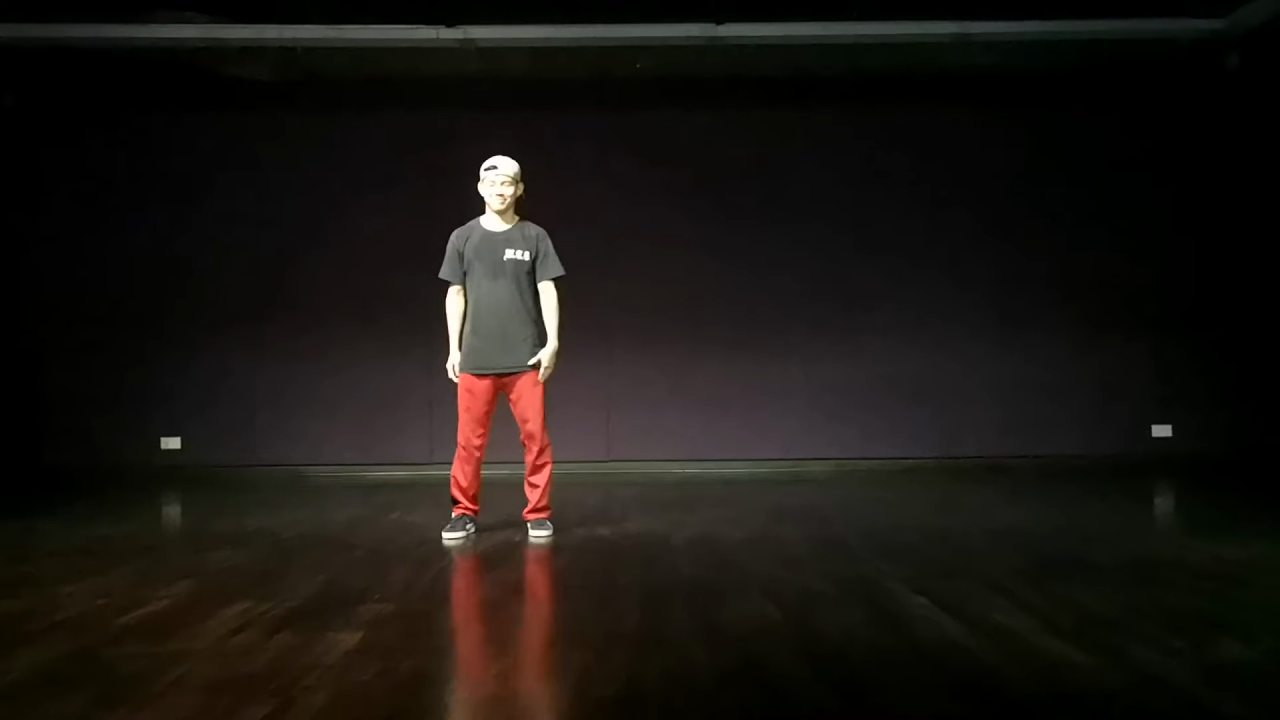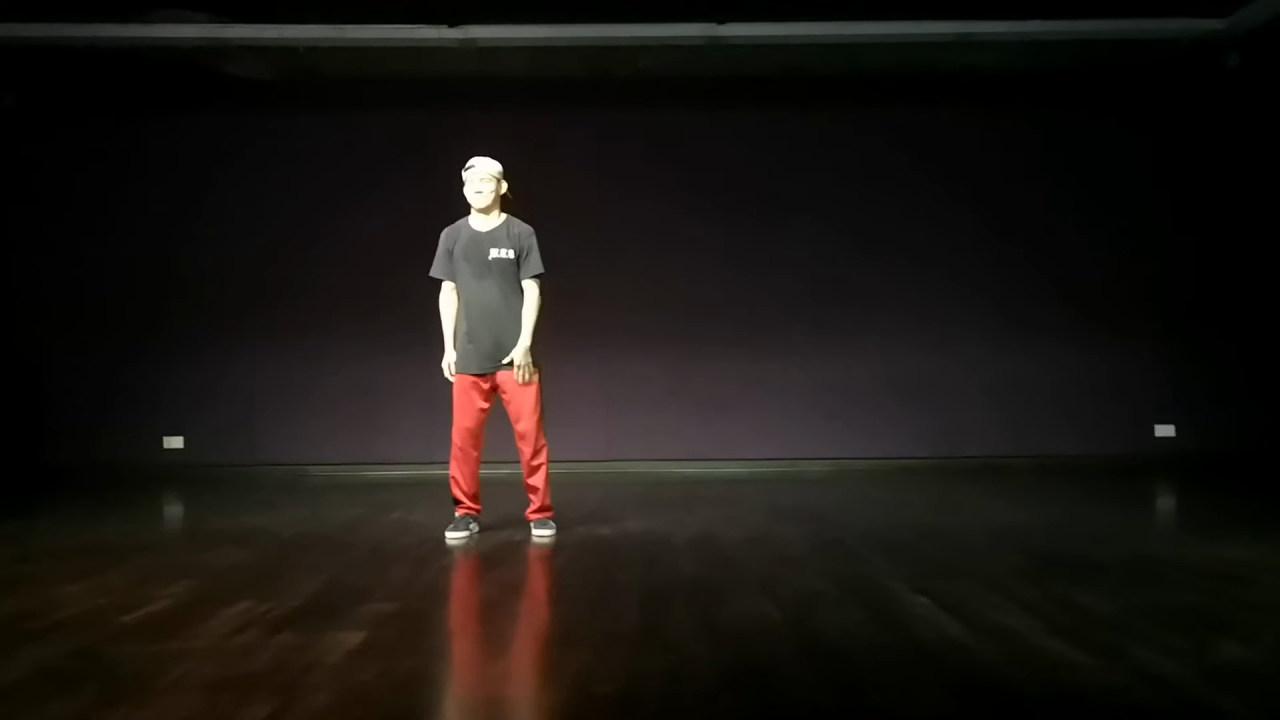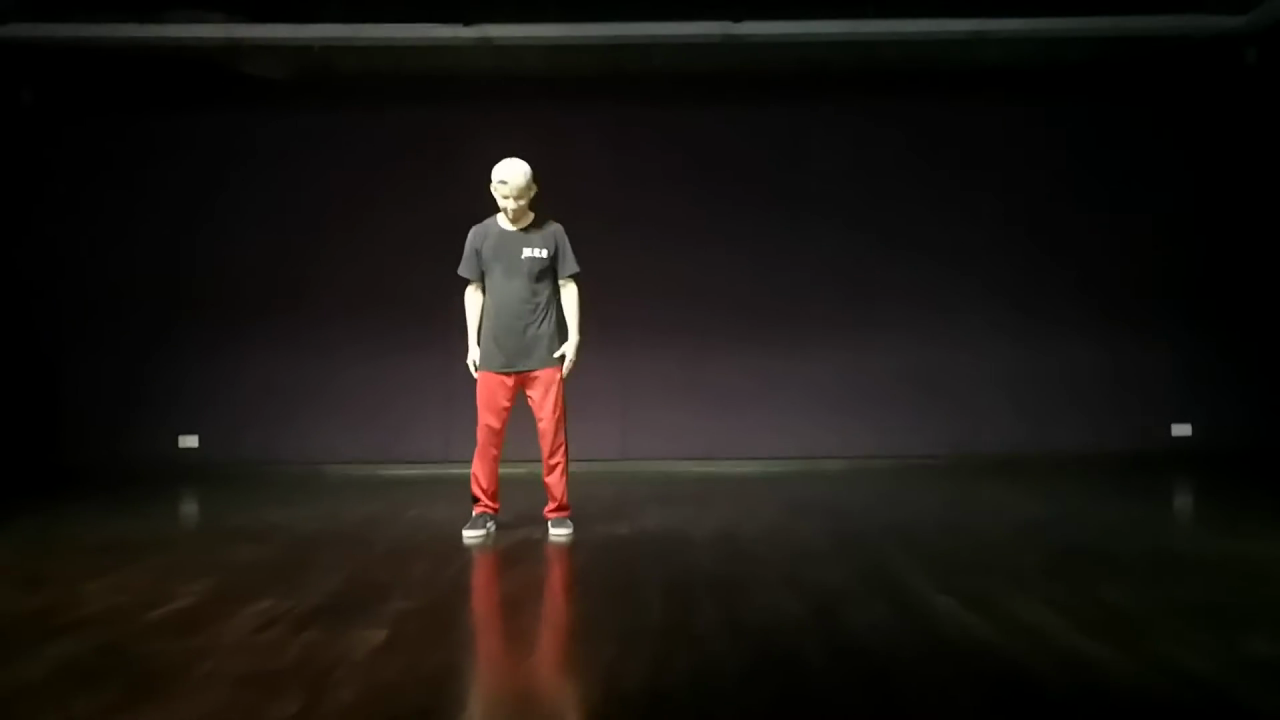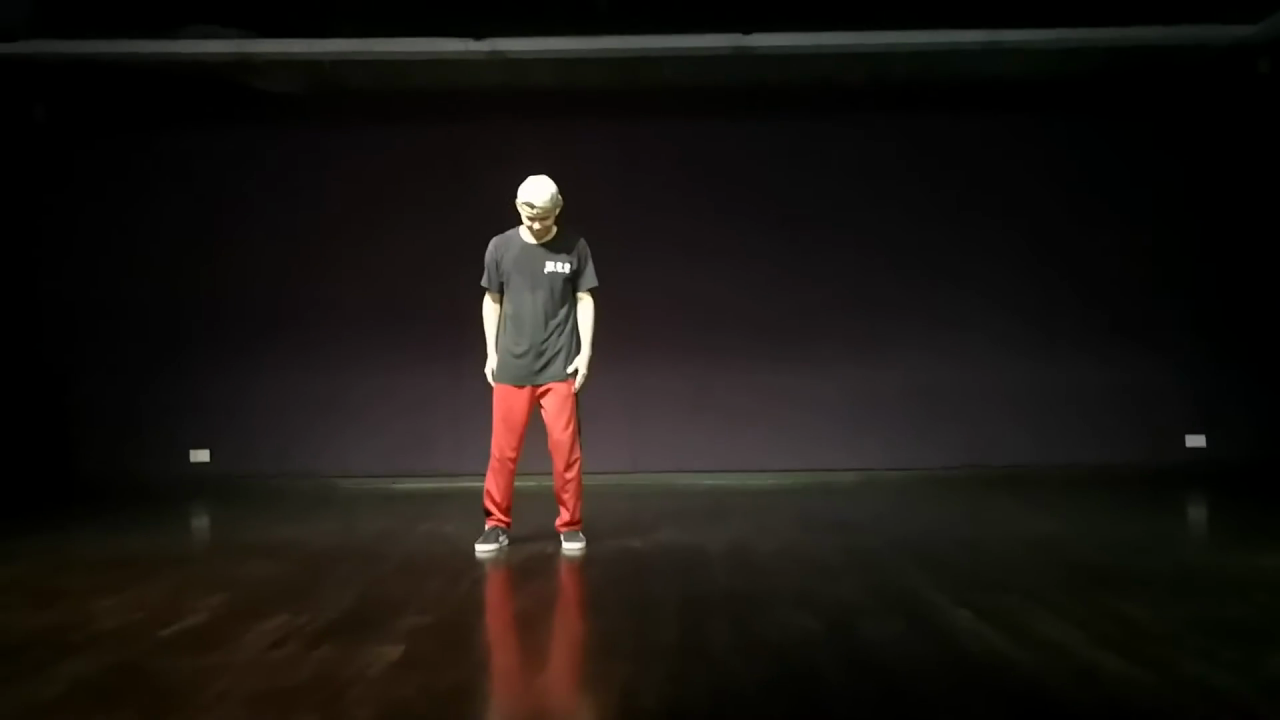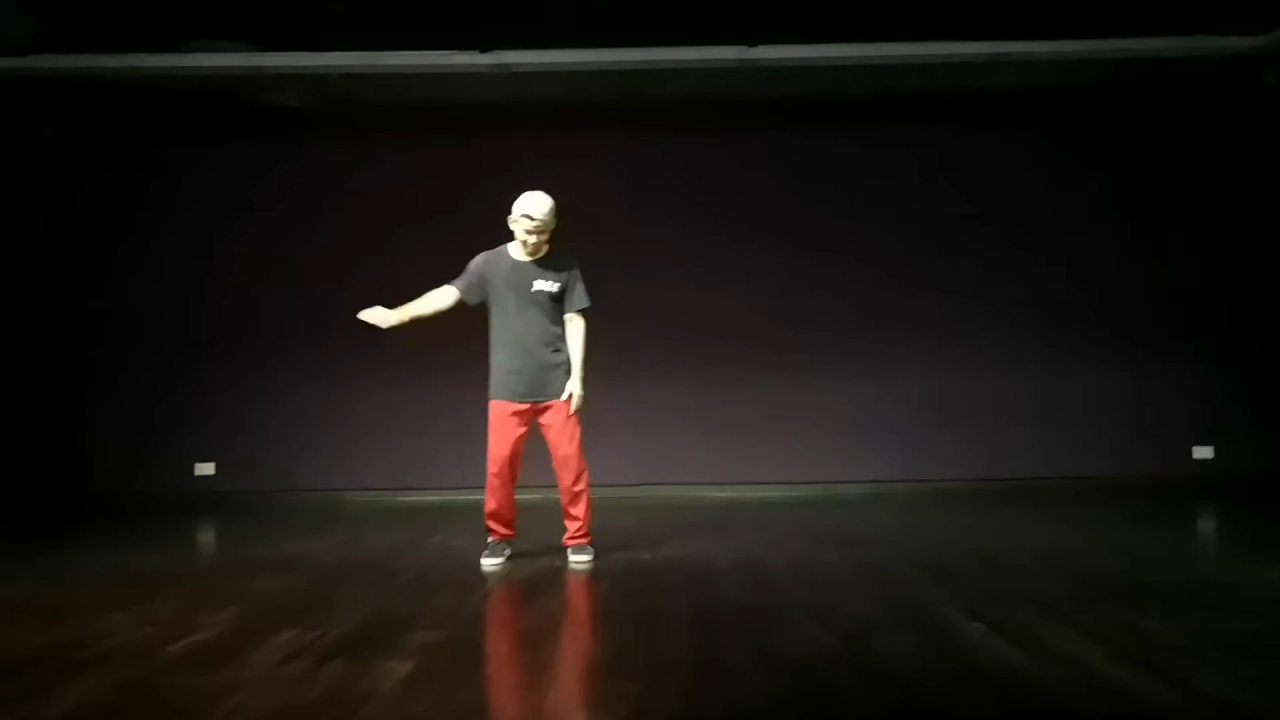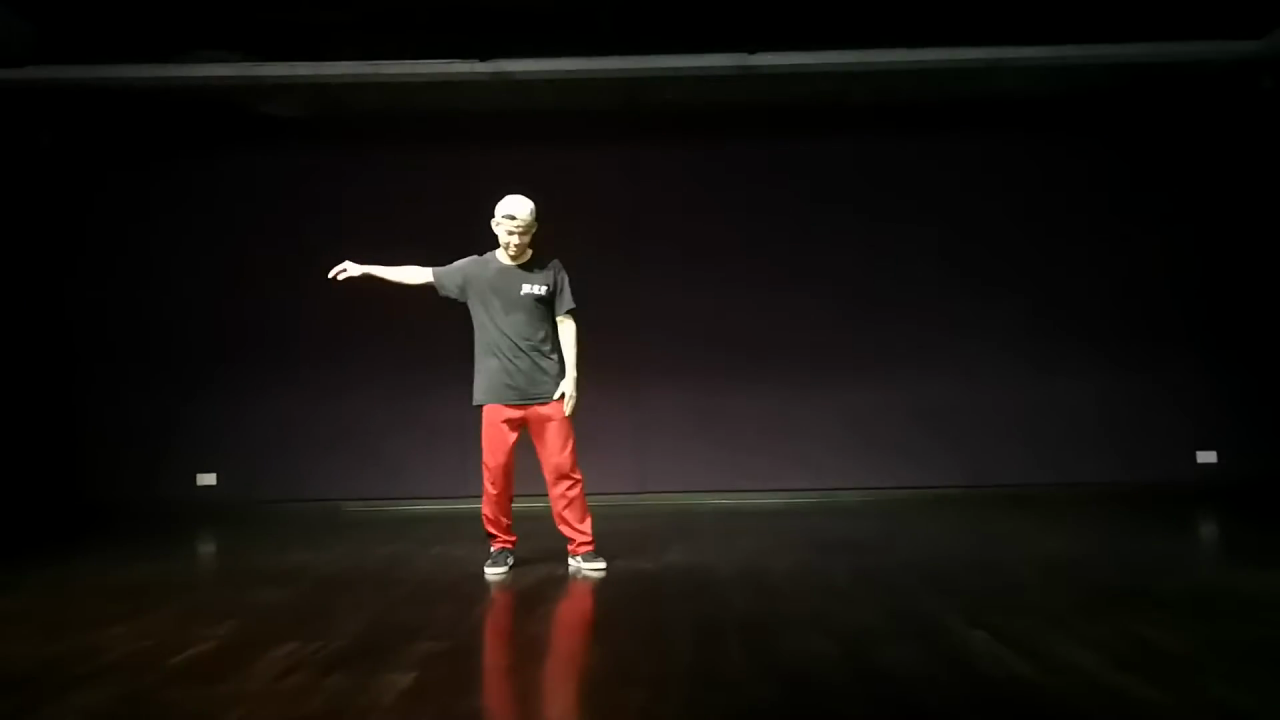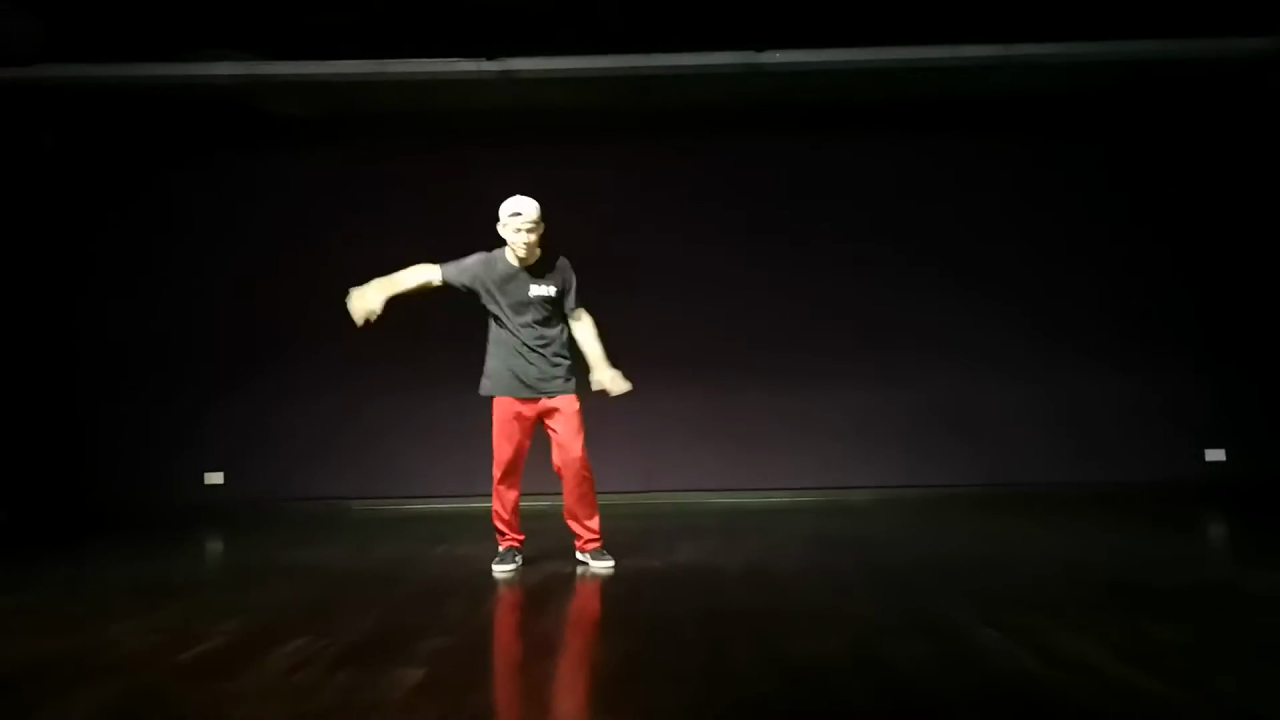
dt=0.5s
person 1, frame 1
left shoulder: (534, 236)
right shoulder: (462, 237)
left elbow: (547, 290)
right elbow: (455, 295)
left wrist: (552, 342)
right wrist: (453, 347)
left hip: (524, 356)
right hip: (475, 357)
left knee: (535, 436)
right knee: (469, 438)
left ankle: (538, 513)
right ankle: (464, 513)
person 1, frame 2
left shoulder: (521, 233)
right shoulder: (452, 236)
left elbow: (531, 290)
right elbow: (448, 292)
left wrist: (525, 343)
right wrist: (449, 346)
left hip: (512, 353)
right hip: (470, 355)
left knee: (531, 435)
right knee: (464, 437)
left ankle: (540, 512)
right ankle: (466, 512)
person 1, frame 3
left shoulder: (552, 233)
right shoulder: (480, 235)
left elbow: (567, 285)
right elbow: (474, 291)
left wrist: (574, 337)
right wrist: (472, 344)
left hip: (543, 353)
right hip: (495, 355)
left knee: (552, 434)
right knee: (488, 434)
left ankle: (557, 510)
right ankle: (484, 510)
person 1, frame 4
left shoulder: (574, 247)
right shoulder: (500, 247)
left elbow: (585, 300)
right elbow: (492, 300)
left wrist: (585, 351)
right wrist: (492, 353)
left hip: (559, 366)
right hip: (512, 367)
left knee: (564, 447)
right knee: (503, 448)
left ankle: (570, 525)
right ankle: (497, 523)
person 1, frame 5
left shoulder: (565, 268)
right shoulder: (489, 264)
left elbow: (575, 321)
right elbow: (448, 293)
left wrist: (577, 374)
right wrist: (399, 314)
left hip: (557, 385)
right hip: (508, 386)
left knee: (570, 462)
right knee: (500, 465)
left ankle: (578, 538)
right ankle: (499, 537)
person 1, frame 6
left shoulder: (551, 270)
right shoulder: (474, 270)
left elbow: (565, 323)
right elbow: (422, 275)
left wrist: (571, 375)
right wrist: (365, 268)
left hip: (547, 389)
right hip: (499, 393)
left knee: (562, 468)
right knee: (495, 471)
left ankle: (581, 546)
right ankle: (501, 545)
person 1, frame 7
left shoulder: (559, 268)
right shoulder: (483, 266)
left elbow: (577, 316)
right elbow: (430, 273)
left wrist: (600, 364)
right wrist: (379, 289)
left hip: (559, 383)
right hip: (512, 386)
left knee: (574, 462)
right knee: (506, 468)
left ankle: (589, 543)
right ankle: (510, 544)
